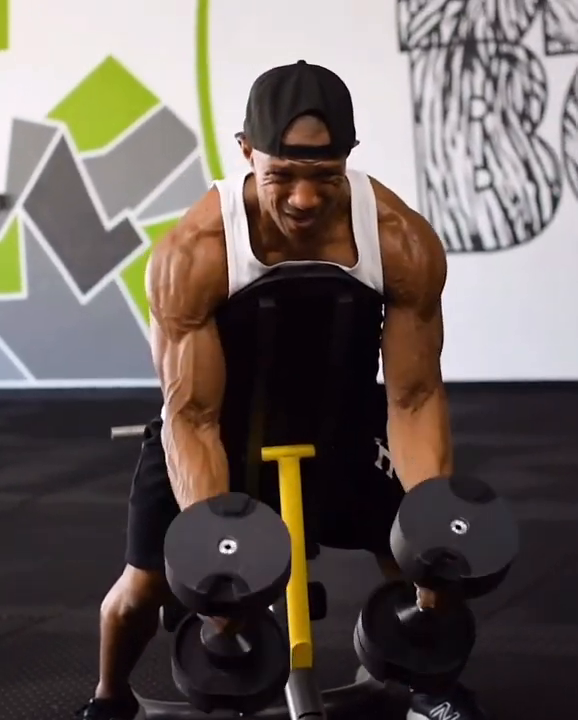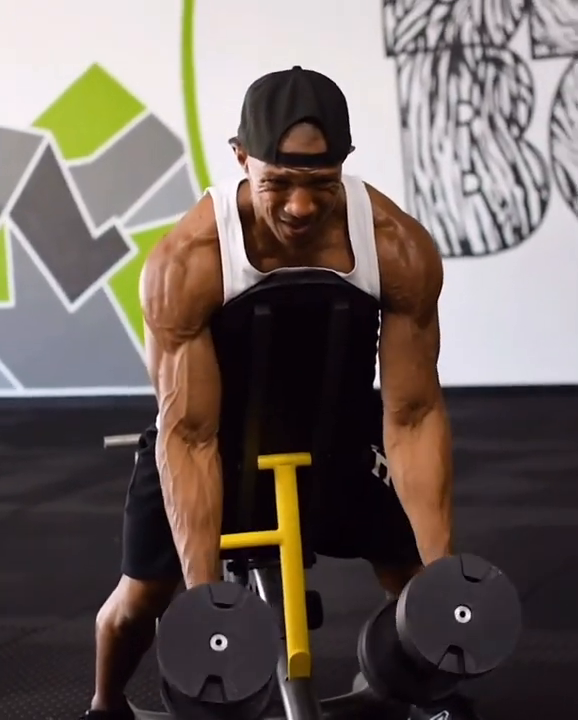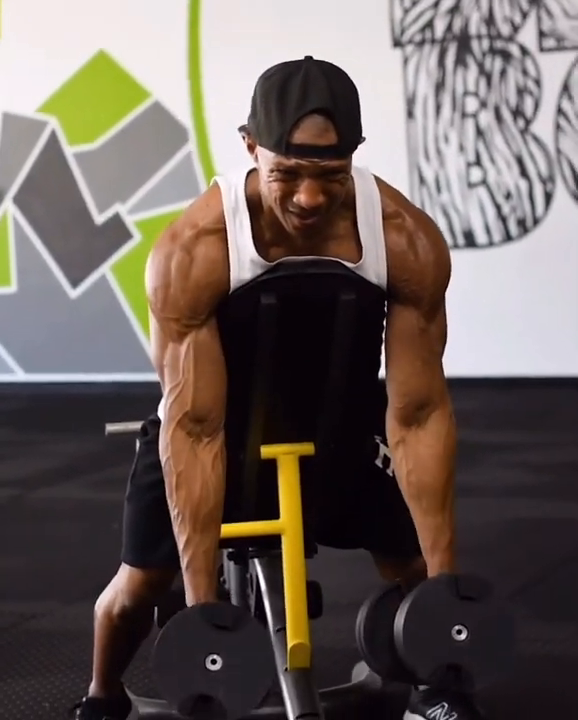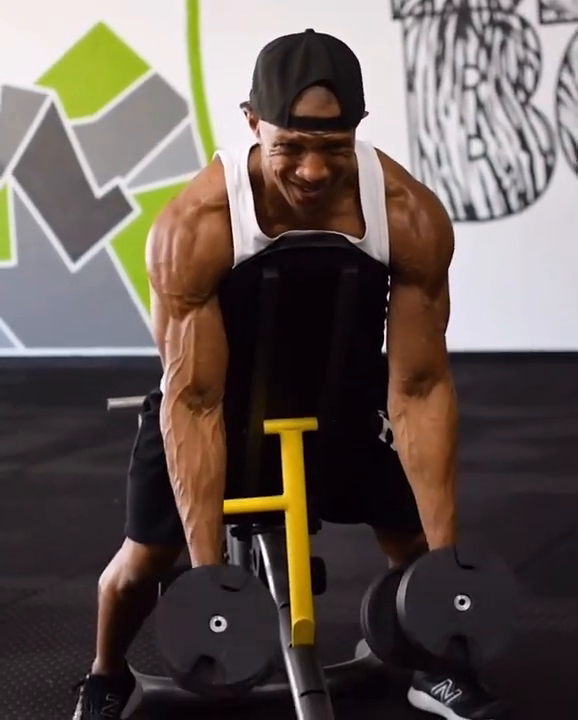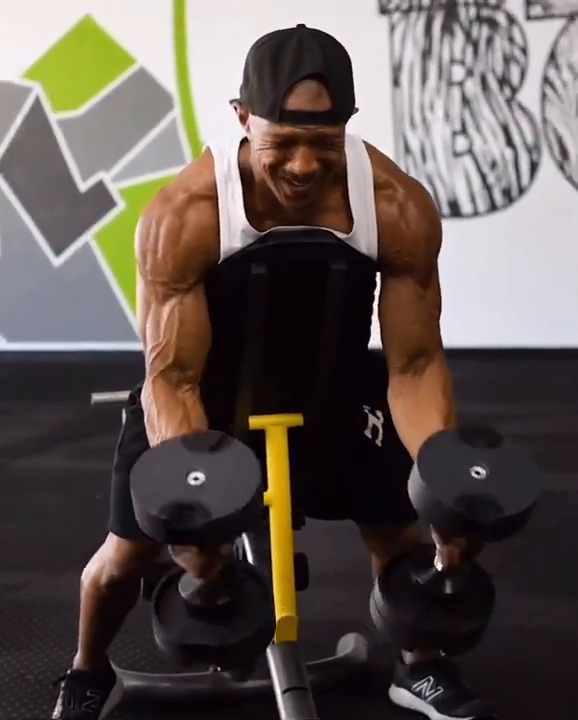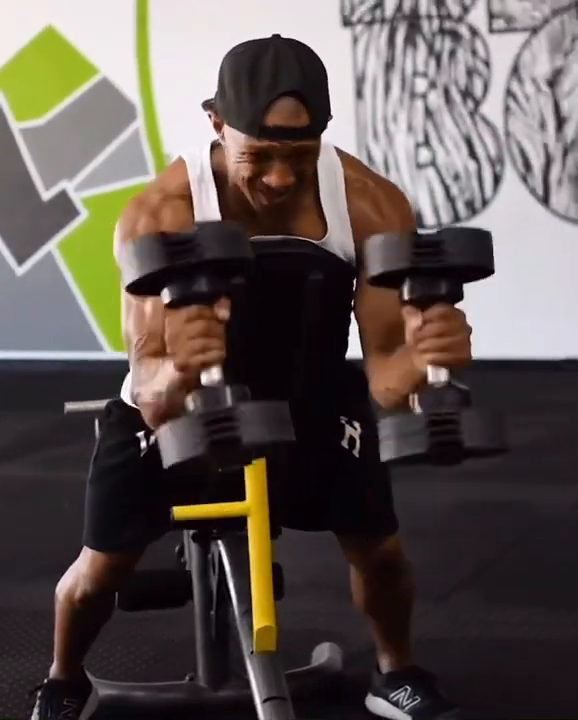
dt=0.3s
person 1, frame 1
left shoulder: (402, 240)
right shoulder: (190, 253)
left elbow: (413, 399)
right elbow: (191, 416)
right hip: (223, 411)
right knee: (145, 583)
person 1, frame 2
left shoulder: (400, 248)
right shoulder: (183, 263)
left elbow: (412, 413)
right elbow: (189, 434)
left wrist: (443, 564)
right wrist: (204, 593)
right hip: (215, 426)
left knee: (411, 572)
right knee: (141, 596)
person 1, frame 3
left shoulder: (408, 240)
right shoulder: (189, 251)
left elbow: (419, 413)
right elbow: (194, 429)
left wrist: (444, 575)
right wrist: (202, 600)
right hip: (216, 413)
left knee: (410, 562)
right knee: (140, 583)
person 1, frame 4
left shoulder: (412, 217)
right shoulder: (192, 226)
left elbow: (419, 387)
right elbow: (195, 401)
left wrist: (445, 549)
right wrist: (208, 568)
right hip: (220, 389)
left knee: (413, 537)
right knee: (144, 556)
person 1, frame 5
left shoulder: (400, 208)
right shoulder: (181, 215)
left elbow: (415, 364)
right elbow: (171, 376)
right hip: (210, 380)
left knee: (401, 530)
right knee: (127, 551)
person 1, frame 6
left shoulder: (372, 206)
right shoulder: (160, 214)
left elbow: (386, 360)
right elbow: (148, 380)
left wrist: (426, 363)
right wrist: (173, 373)
left hip: (307, 391)
right hip: (179, 394)
left knee: (379, 543)
right knee: (103, 565)
